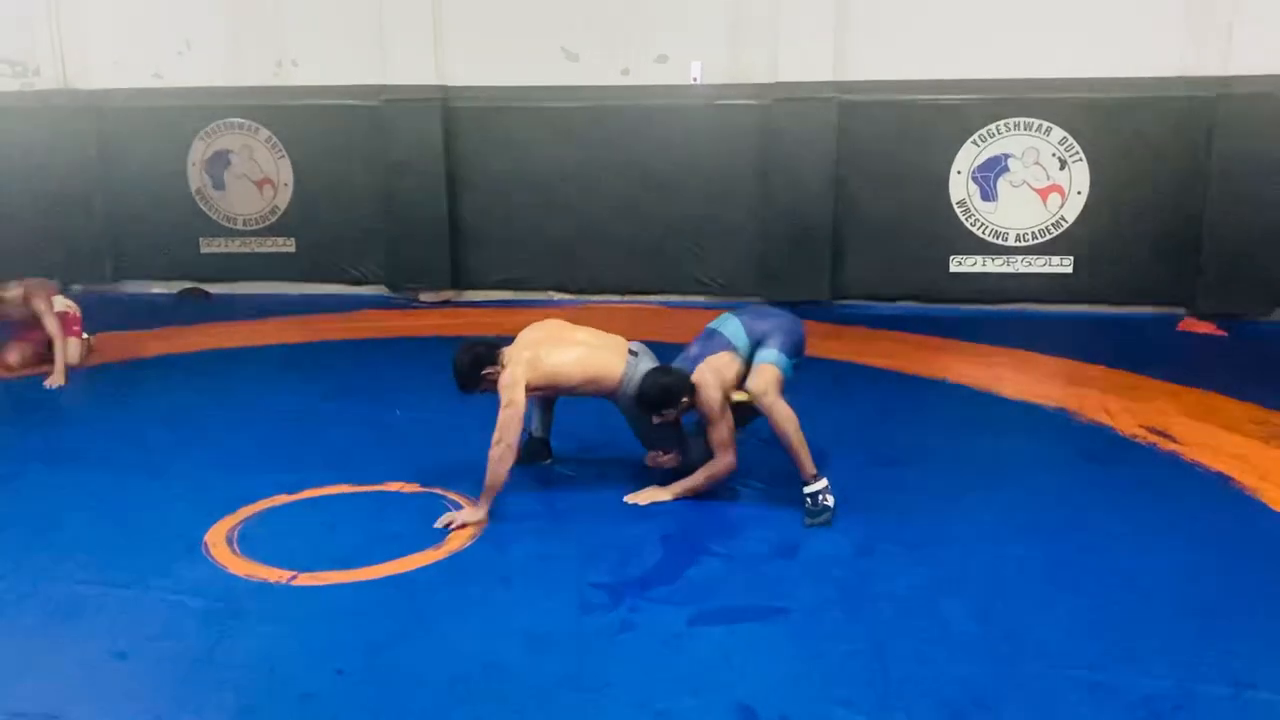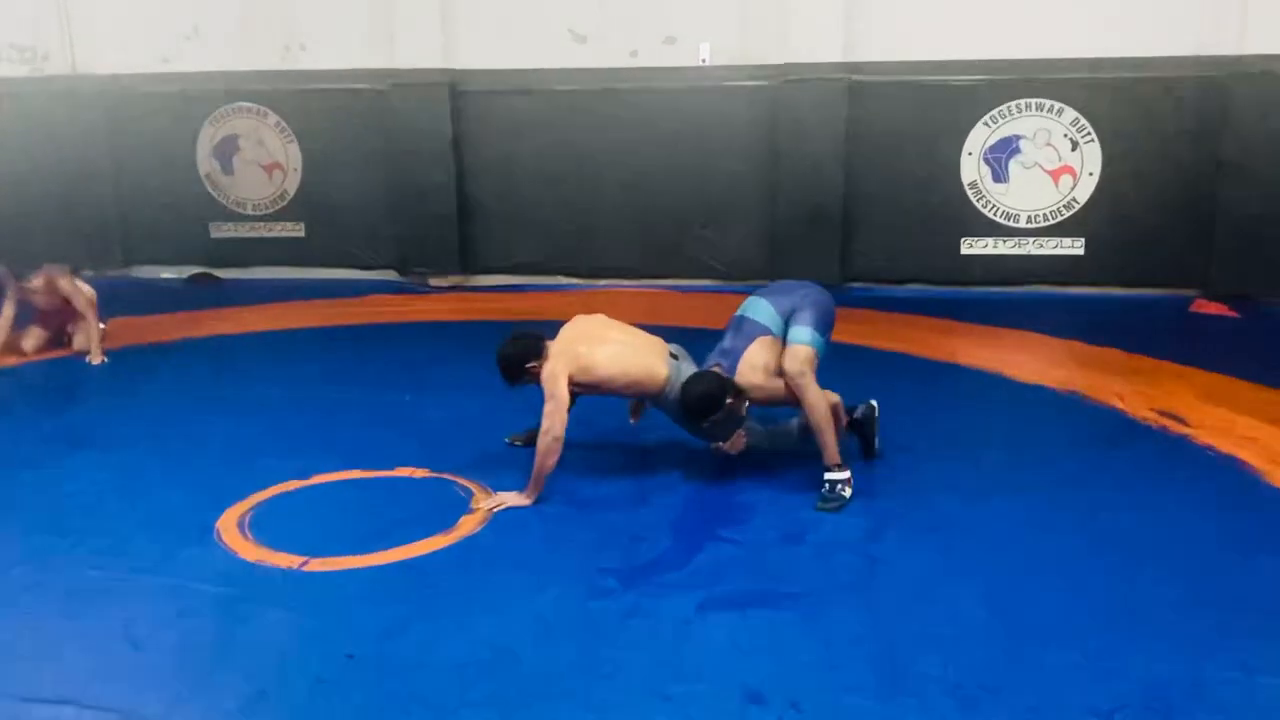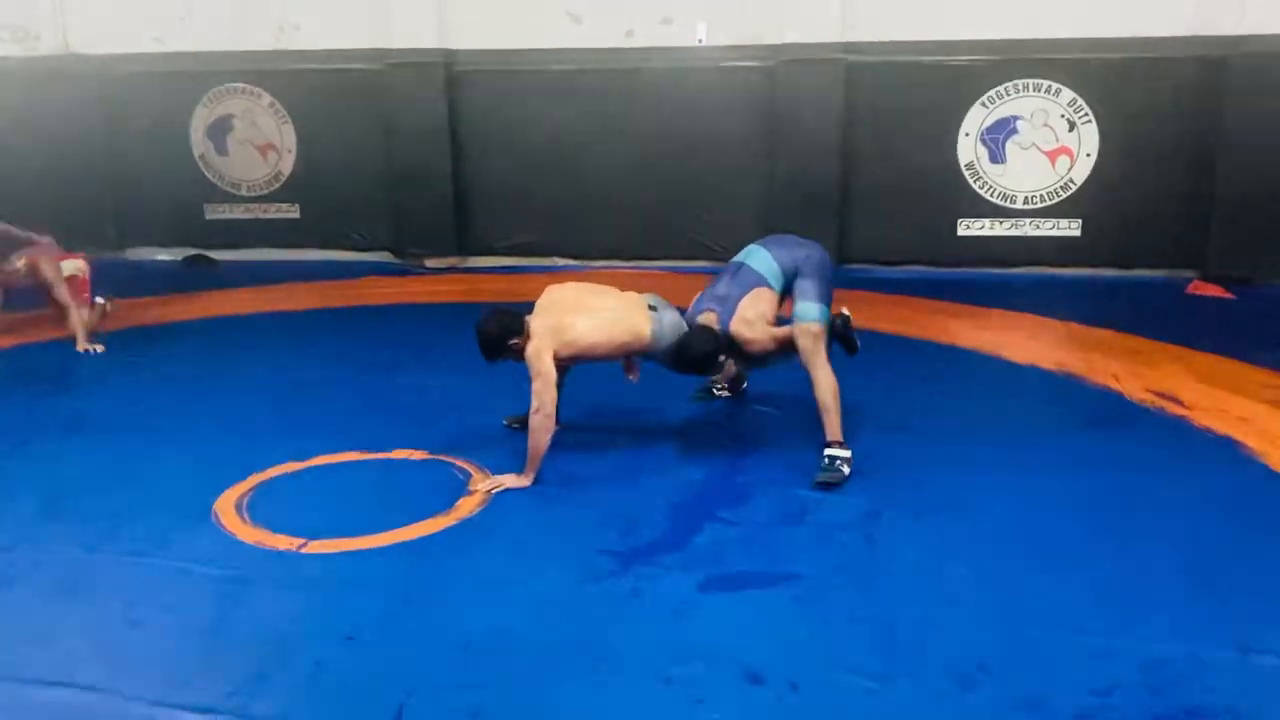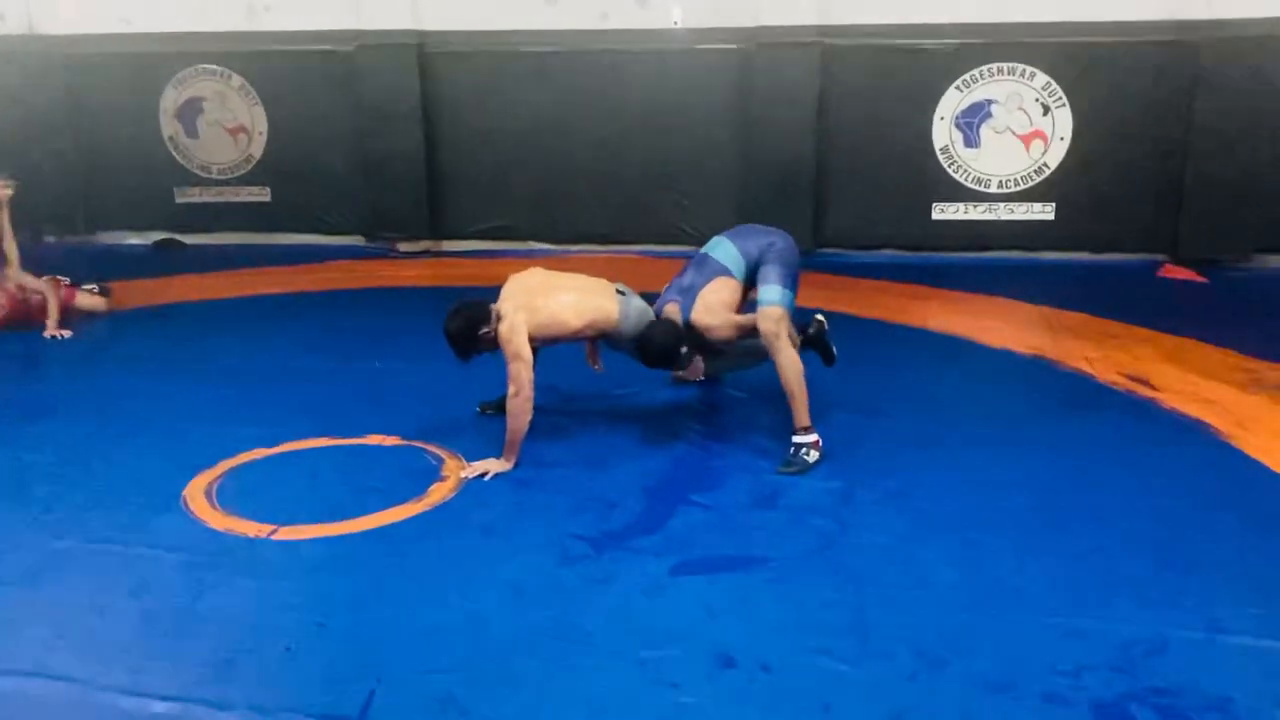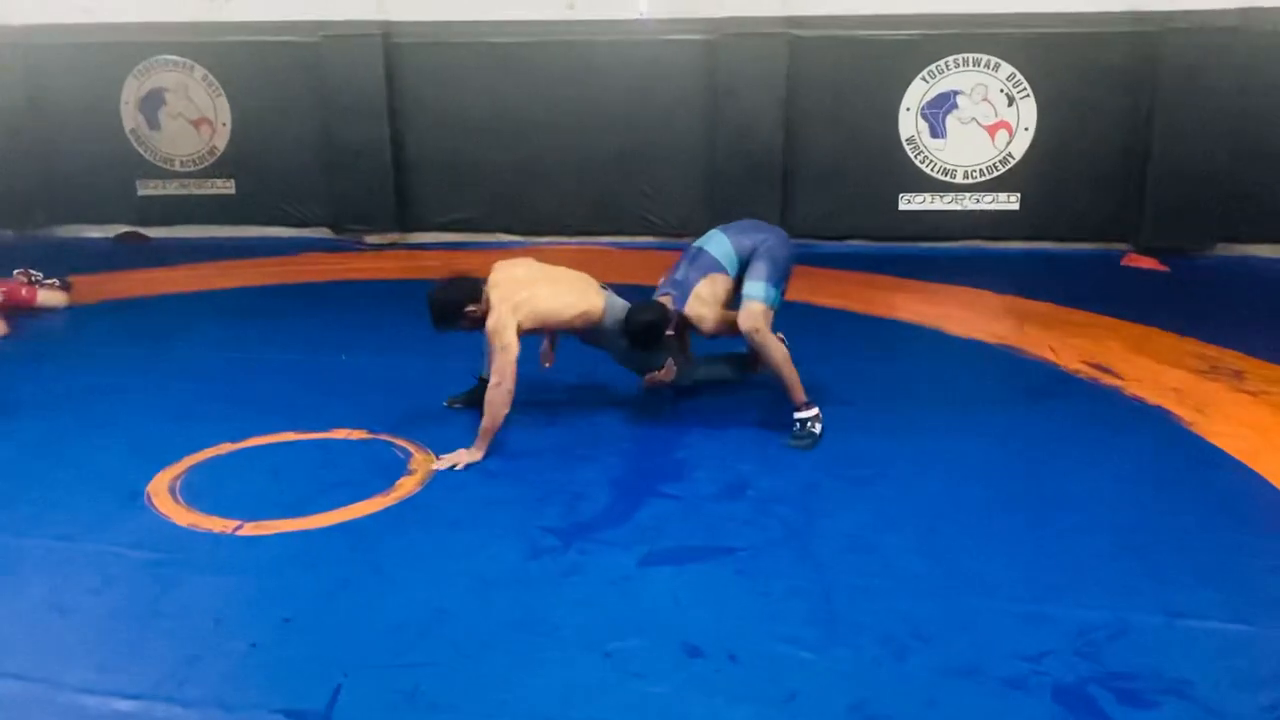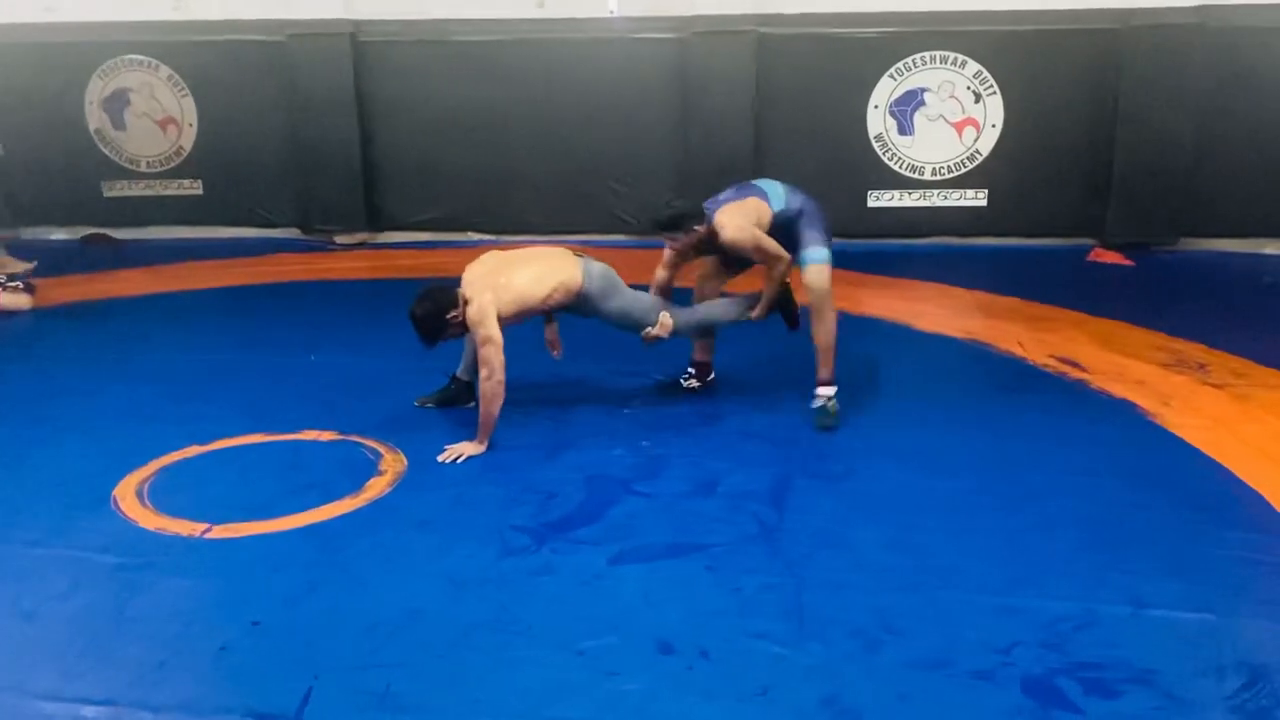
dt=0.7s
person 1, frame 1
left shoulder: (511, 375)
right shoulder: (533, 332)
left elbow: (504, 444)
left wrist: (480, 509)
left hip: (635, 382)
right hip: (633, 353)
right ankle: (539, 447)
person 1, frame 2
left shoulder: (554, 368)
right shoulder: (577, 326)
left elbow: (554, 435)
left wrist: (529, 494)
left hip: (677, 389)
right hip: (672, 354)
left knee: (751, 438)
person 1, frame 3
left shoulder: (538, 346)
right shoulder: (552, 294)
left elbow: (543, 412)
right elbow: (613, 294)
left wrist: (526, 476)
left hip: (661, 336)
right hip: (650, 306)
person 1, frame 4
left shoulder: (509, 328)
right shoulder: (516, 284)
left elbow: (521, 396)
left wrist: (507, 460)
left hip: (625, 322)
right hip: (617, 295)
person 1, frame 5
left shoulder: (500, 317)
right shoulder: (502, 269)
left elbow: (503, 387)
left wrist: (478, 449)
left hip: (607, 323)
right hip: (596, 295)
left knee: (676, 374)
left ankle: (757, 361)
right ankle: (481, 389)
person 1, frame 6
left shoulder: (477, 311)
right shoulder: (474, 271)
left elbow: (493, 379)
left wrist: (480, 442)
right wrist: (550, 323)
left hip: (590, 288)
right hip: (574, 263)
left knee: (681, 320)
left ankle: (766, 304)
right ankle: (460, 388)
person 2, frame 1
left shoulder: (706, 389)
right shoulder: (671, 384)
left elbow: (726, 460)
left wrist: (671, 491)
left hip: (780, 327)
right hip: (746, 321)
left knee: (760, 390)
left ankle: (816, 484)
person 2, frame 2
left shoulder: (754, 384)
right shoulder: (709, 376)
left elbow: (830, 400)
left hip: (808, 300)
right hip: (772, 298)
left knee: (797, 373)
left ankle: (837, 472)
person 2, frame 3
left shoulder: (750, 337)
right shoulder: (694, 318)
left elbow: (797, 336)
left hip: (807, 260)
right hip: (772, 252)
left knee: (811, 350)
left ankle: (837, 449)
right ankle: (736, 382)
person 2, frame 4
left shoulder: (710, 323)
right shoulder: (663, 312)
left elbow: (762, 323)
left hip: (773, 248)
right hip: (741, 243)
left knee: (772, 331)
left ankle: (806, 436)
person 2, frame 5
left shoulder: (705, 318)
right shoulder: (658, 305)
left elbow: (746, 324)
left hip: (767, 243)
right hip: (734, 238)
left knee: (753, 327)
left ankle: (805, 410)
person 2, frame 6
left shoulder: (732, 234)
right shoulder: (691, 234)
left elbow: (782, 259)
right elbow: (665, 270)
left wrist: (764, 302)
left hip: (798, 213)
right hip: (759, 205)
left knee: (818, 287)
right knee: (705, 283)
left ankle: (825, 387)
right ankle: (701, 370)
